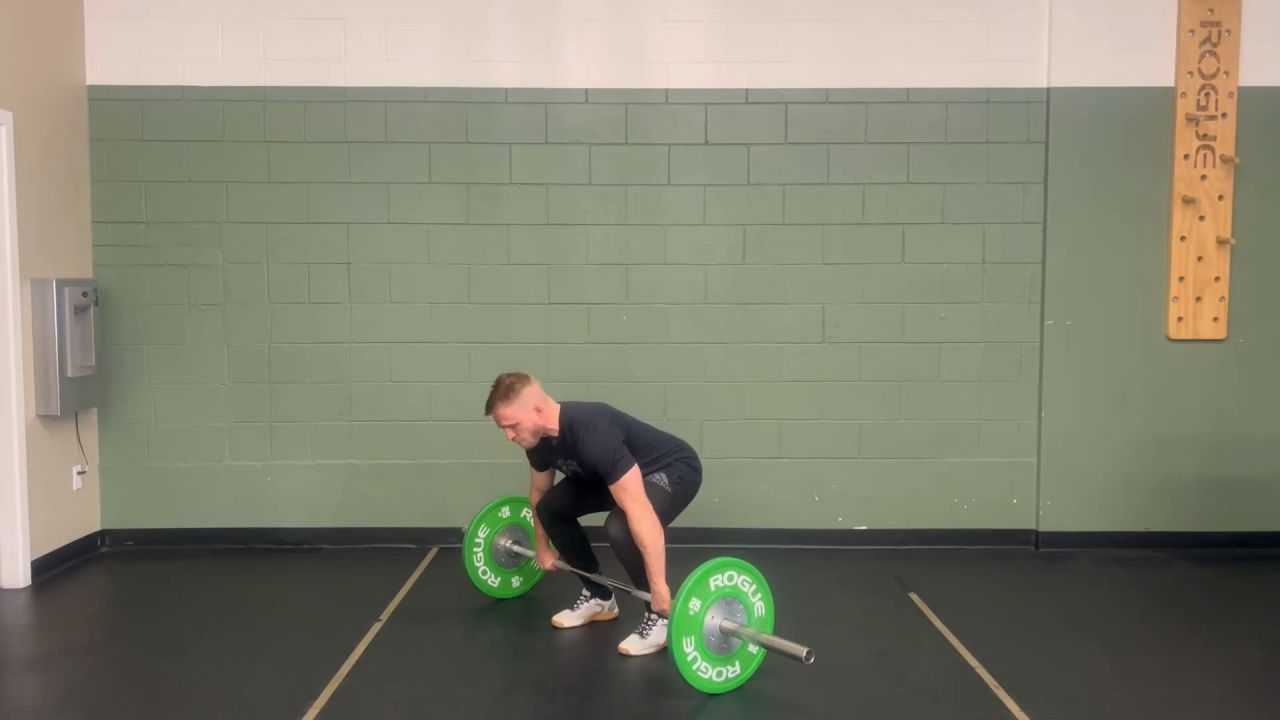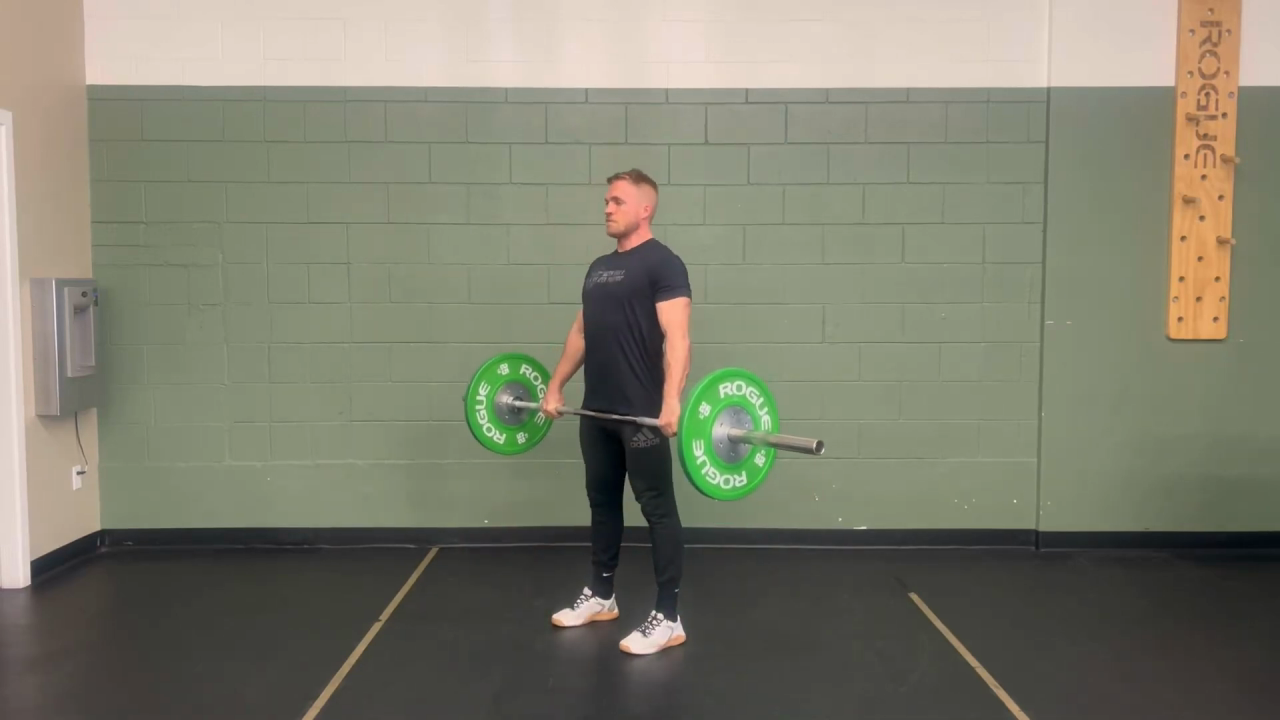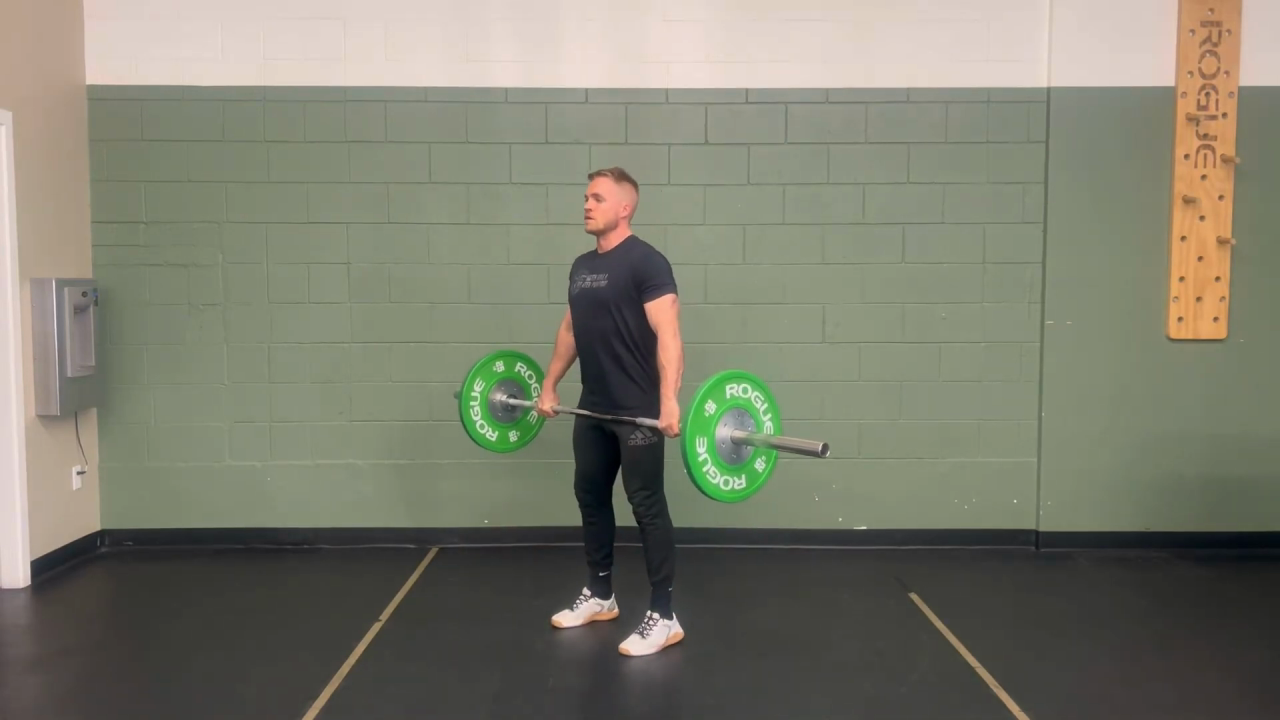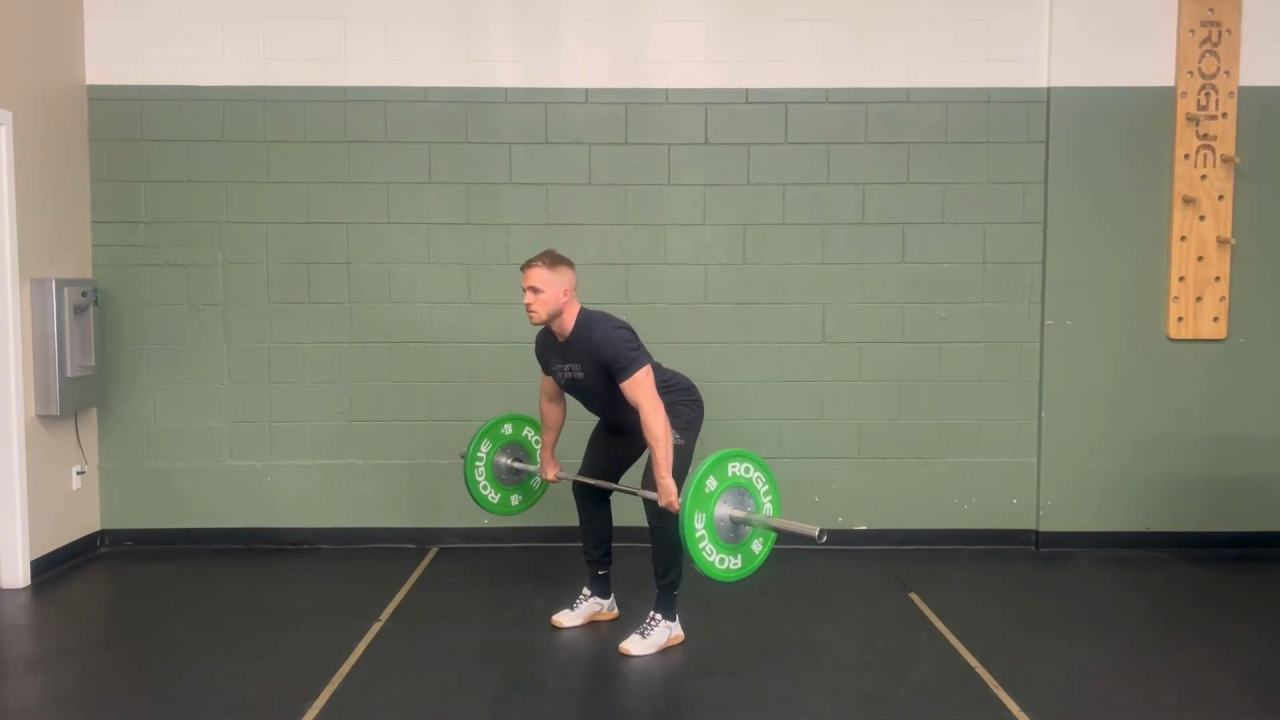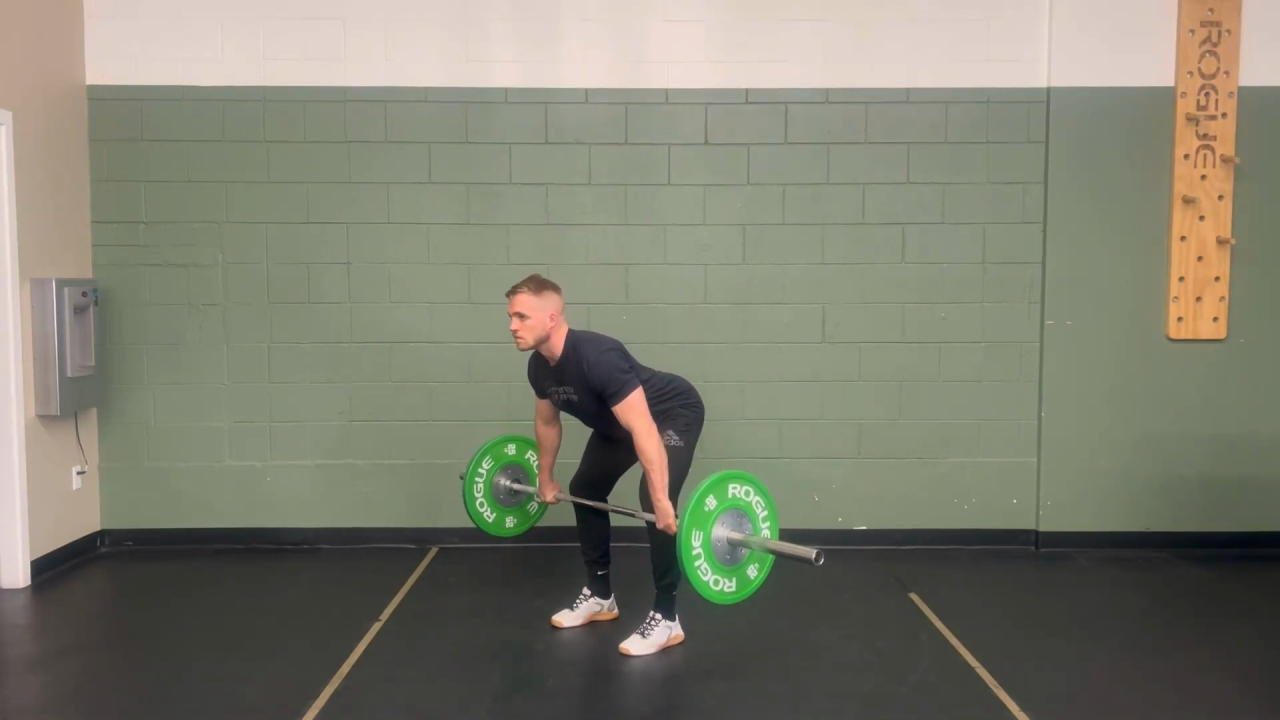
dt=1s
person 1, frame 1
left shoulder: (592, 434)
right shoulder: (540, 439)
left elbow: (639, 510)
right elbow: (540, 493)
left wrist: (659, 586)
right wrist: (542, 547)
left hip: (674, 469)
left knee: (619, 528)
right knee: (552, 508)
left ankle: (661, 617)
right ankle: (598, 597)
person 1, frame 2
left shoulder: (662, 263)
right shoulder: (599, 267)
left elbow: (677, 337)
right elbow: (581, 332)
left wrist: (672, 402)
right wrist: (554, 387)
left hip: (641, 412)
right hip: (596, 408)
left knee: (657, 507)
right knee: (602, 501)
left ankle: (668, 618)
right ankle: (600, 595)
person 1, frame 3
left shoulder: (645, 262)
right shoulder: (582, 266)
left elbow: (667, 334)
right elbow: (569, 330)
left wrist: (669, 401)
right wrist: (549, 385)
left hip: (638, 410)
right hip: (594, 407)
left knee: (646, 505)
right knee: (590, 497)
left ankle: (664, 617)
right ankle: (599, 596)
person 1, frame 4
left shoulder: (607, 336)
right shoulder: (547, 344)
left elbow: (651, 408)
right elbow: (552, 400)
left wrist: (665, 479)
right wrist: (547, 456)
left hip: (674, 409)
right hip: (620, 416)
left knee: (658, 501)
right knee: (587, 487)
left ankle: (666, 618)
right ankle: (599, 596)
person 1, frame 5
left shoulder: (597, 357)
right shoulder: (539, 368)
left elbow: (643, 429)
right elbow: (547, 422)
left wrist: (662, 502)
right wrist: (545, 478)
left hip: (673, 413)
right hip: (618, 420)
left knee: (655, 501)
right knee: (584, 489)
left ankle: (665, 618)
right ankle: (599, 596)
